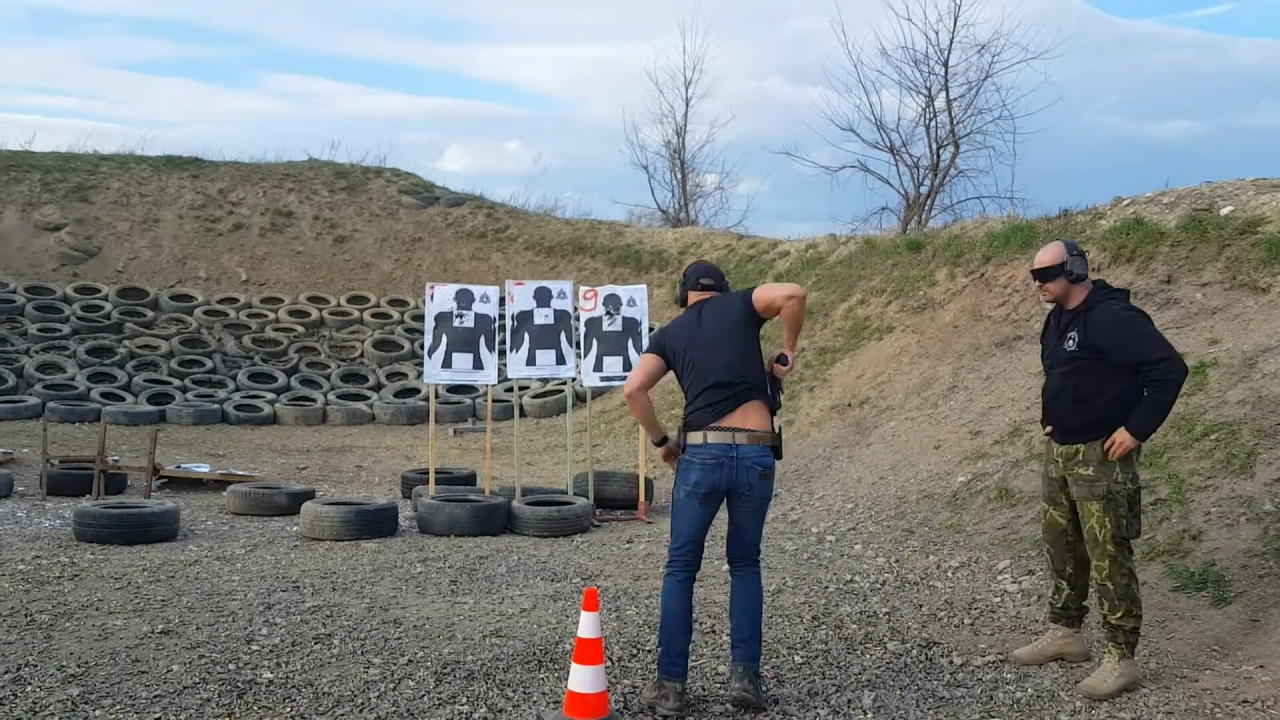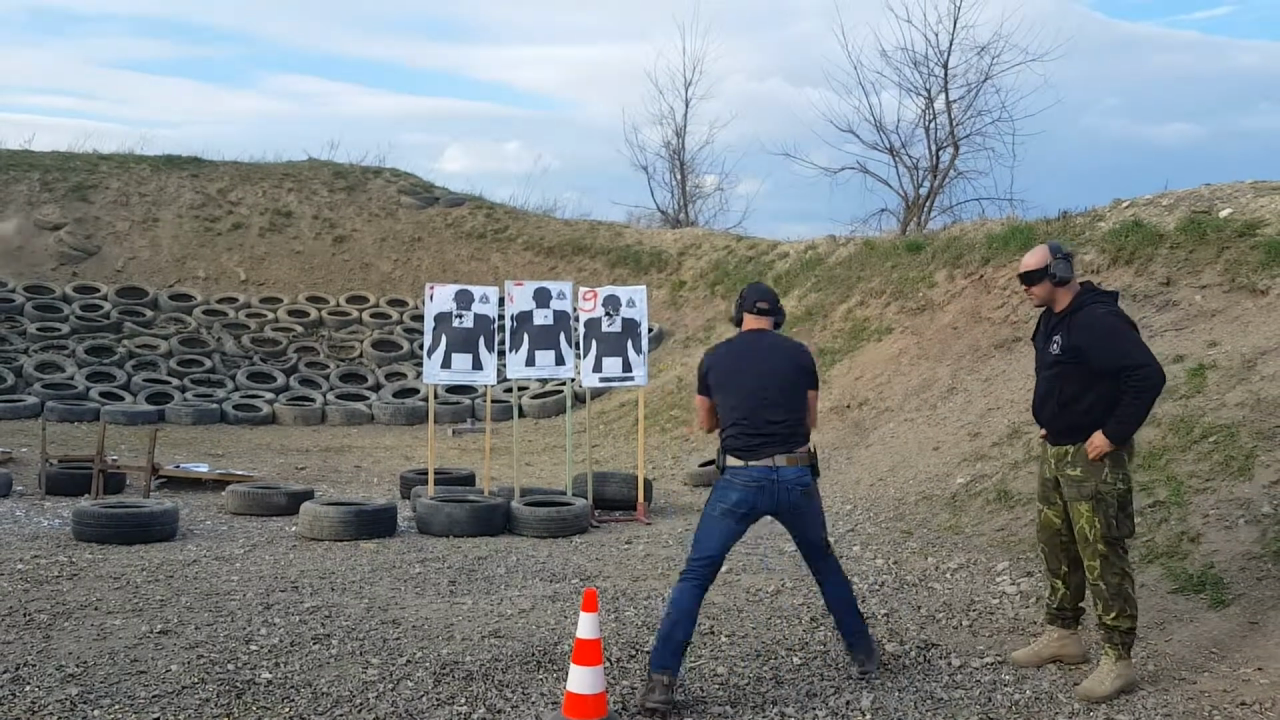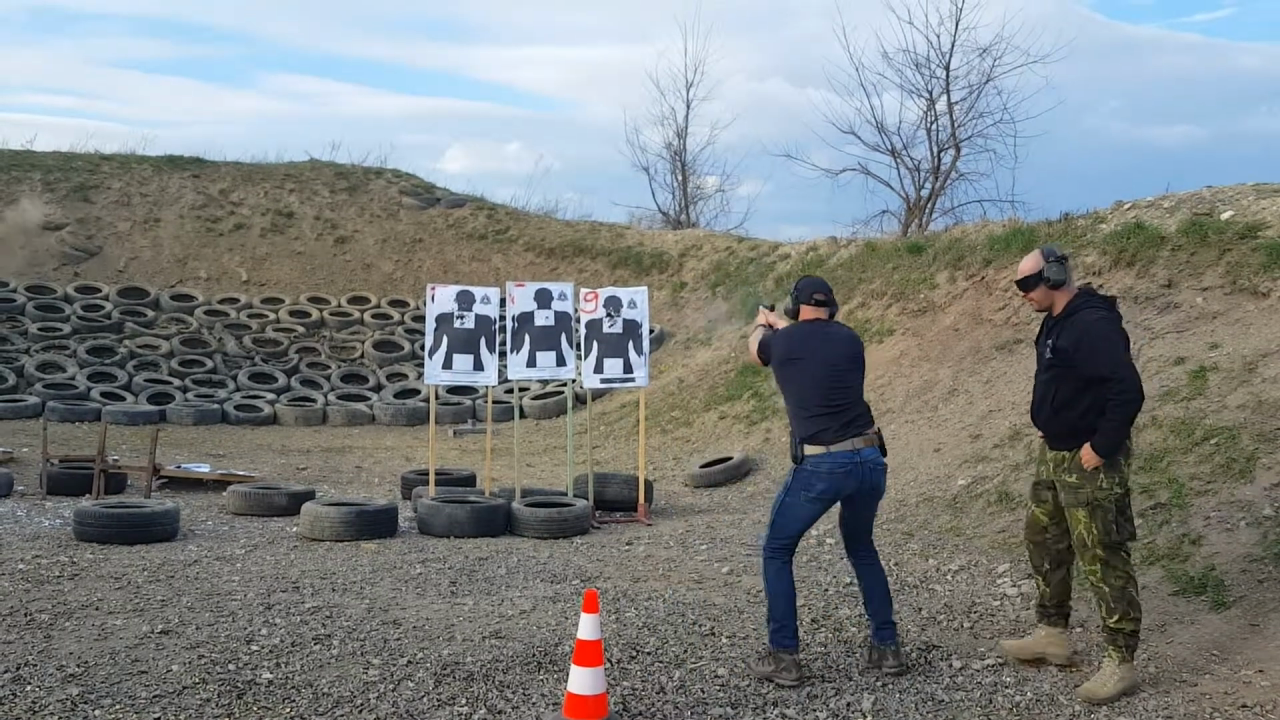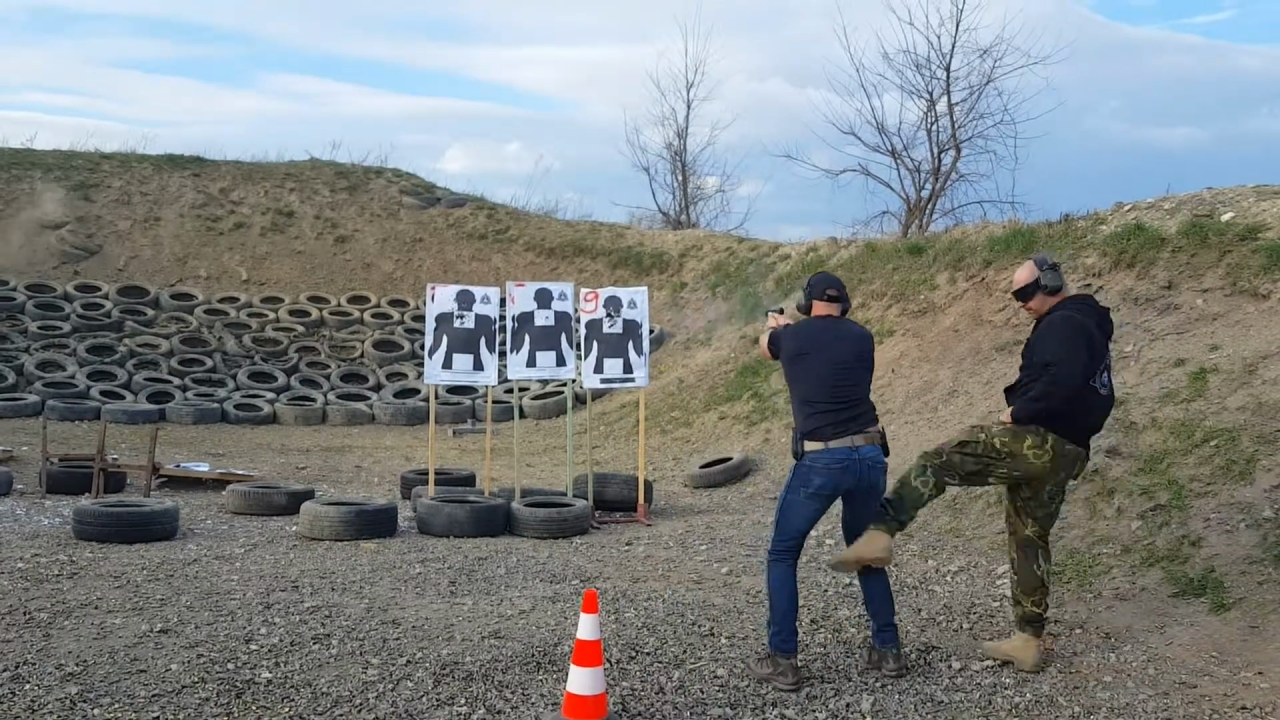
dt=0.4s
person 1, frame 1
left shoulder: (1113, 318)
right shoulder: (1058, 319)
left elbow: (1170, 369)
left wrist: (1137, 429)
left hip: (1101, 454)
right hip: (1059, 451)
left knee: (1108, 555)
right knee: (1060, 545)
left ankle: (1121, 659)
right ankle: (1064, 633)
person 1, frame 2
left shoulder: (1099, 321)
right shoulder: (1051, 320)
left elbow: (1147, 377)
left wrist: (1113, 434)
left hip: (1093, 455)
right hip: (1055, 452)
left knee: (1102, 555)
right knee: (1056, 545)
left ankle: (1118, 660)
right ankle: (1062, 634)
person 1, frame 3
left shoulder: (1094, 326)
right shoulder: (1061, 323)
left elbow: (1128, 393)
left wrist: (1101, 447)
left hip: (1091, 462)
right hip: (1059, 455)
left knee: (1104, 559)
right knee: (1044, 542)
left ankle: (1121, 664)
right ankle: (1051, 634)
person 1, frame 4
left shoulder: (1064, 323)
right shoulder: (1090, 327)
left elbow: (1061, 380)
right elbow: (1093, 394)
left wrist: (1019, 412)
left hip: (1032, 438)
right hip: (1066, 452)
left knee: (934, 465)
right knee: (1031, 541)
left ankle: (877, 537)
right ankle: (1027, 640)
person 2, frame 1
left shoulder: (668, 334)
right shoulder: (741, 305)
left elbow: (634, 390)
right elbow: (794, 294)
left wrist: (661, 439)
right wrist: (788, 350)
left hip: (700, 457)
right hip: (755, 455)
left knee: (681, 570)
right knee: (744, 565)
right ankle: (746, 672)
person 2, frame 2
left shoulder: (716, 358)
right shoulder: (800, 355)
left elbow: (706, 424)
right elbow: (810, 420)
left hip: (742, 480)
right hip: (797, 477)
left knee: (695, 577)
right knee: (823, 559)
left ankle: (661, 678)
right ankle: (862, 652)
person 2, frame 3
left shoulder: (780, 342)
right shoulder: (850, 339)
left elbow: (755, 348)
left wrist: (763, 323)
left hip: (820, 465)
right hip: (869, 459)
left knee: (777, 552)
right knee: (861, 548)
left ankle: (784, 656)
right ankle: (886, 646)
person 2, frame 4
left shoulder: (791, 337)
right shoulder: (862, 337)
left elbow: (765, 347)
left wrist: (775, 325)
left hip: (820, 461)
right hip: (869, 457)
left knee: (783, 555)
left ankle: (783, 660)
right ankle: (887, 649)
